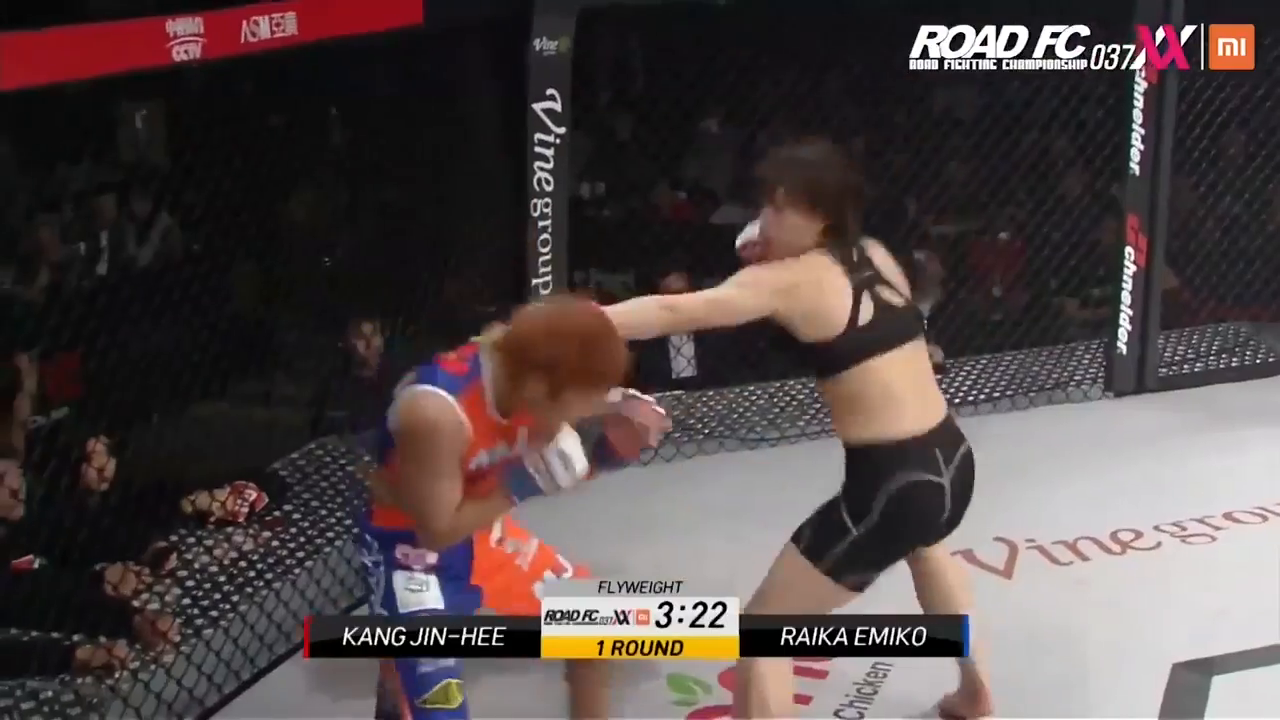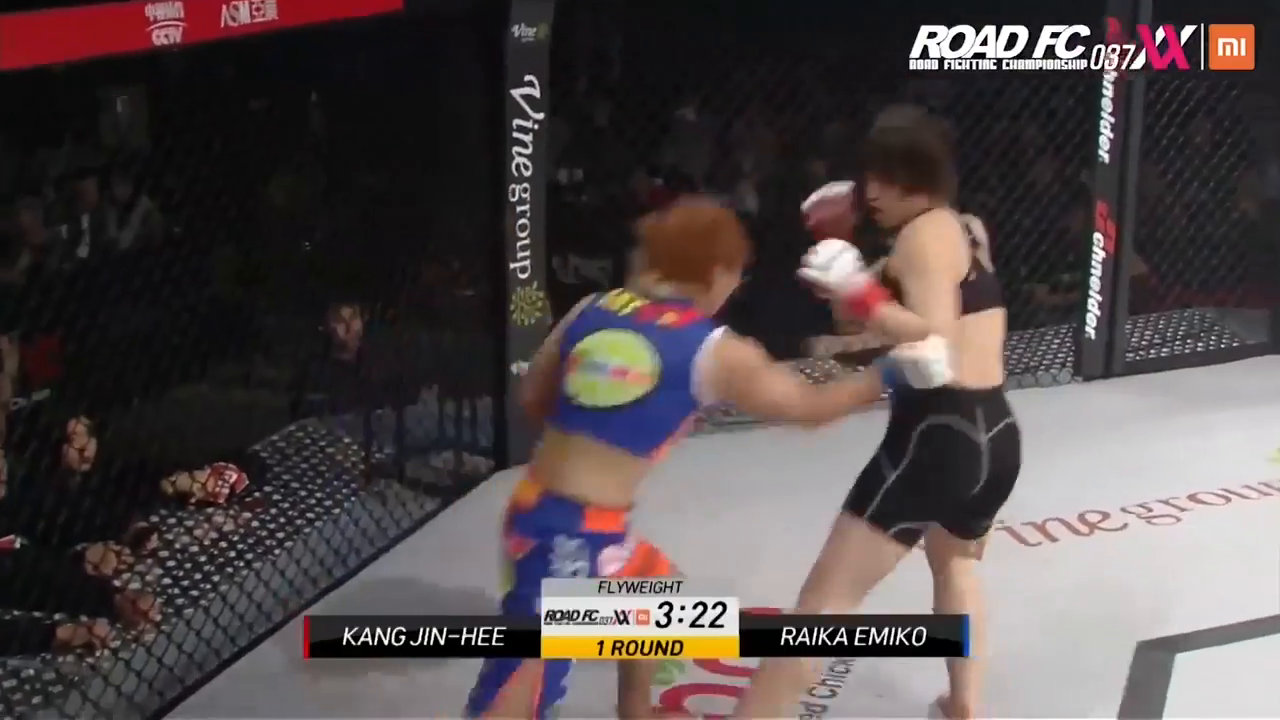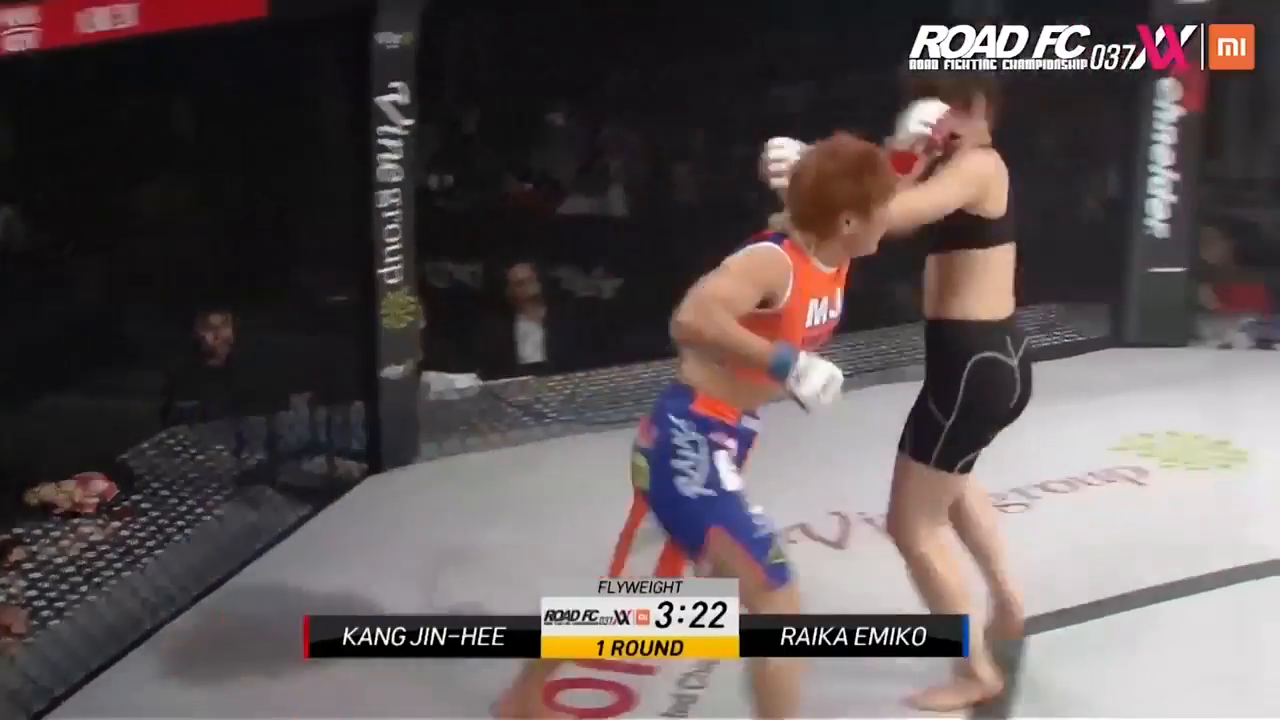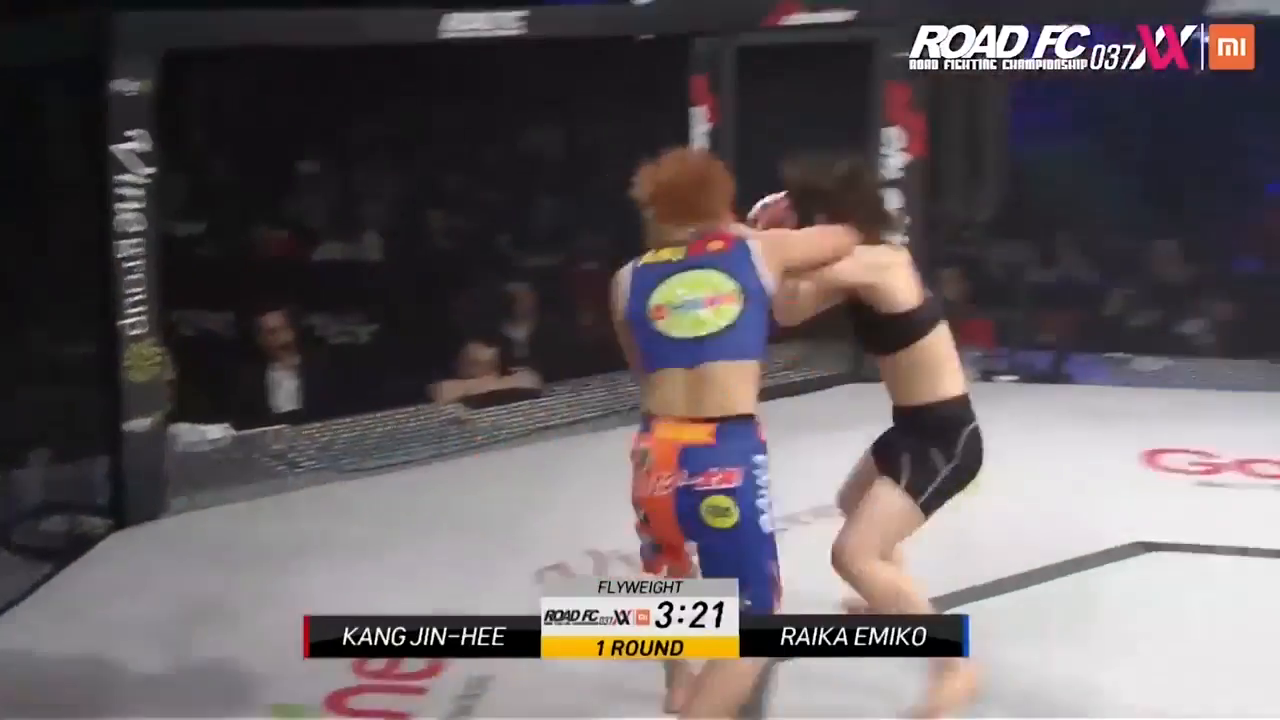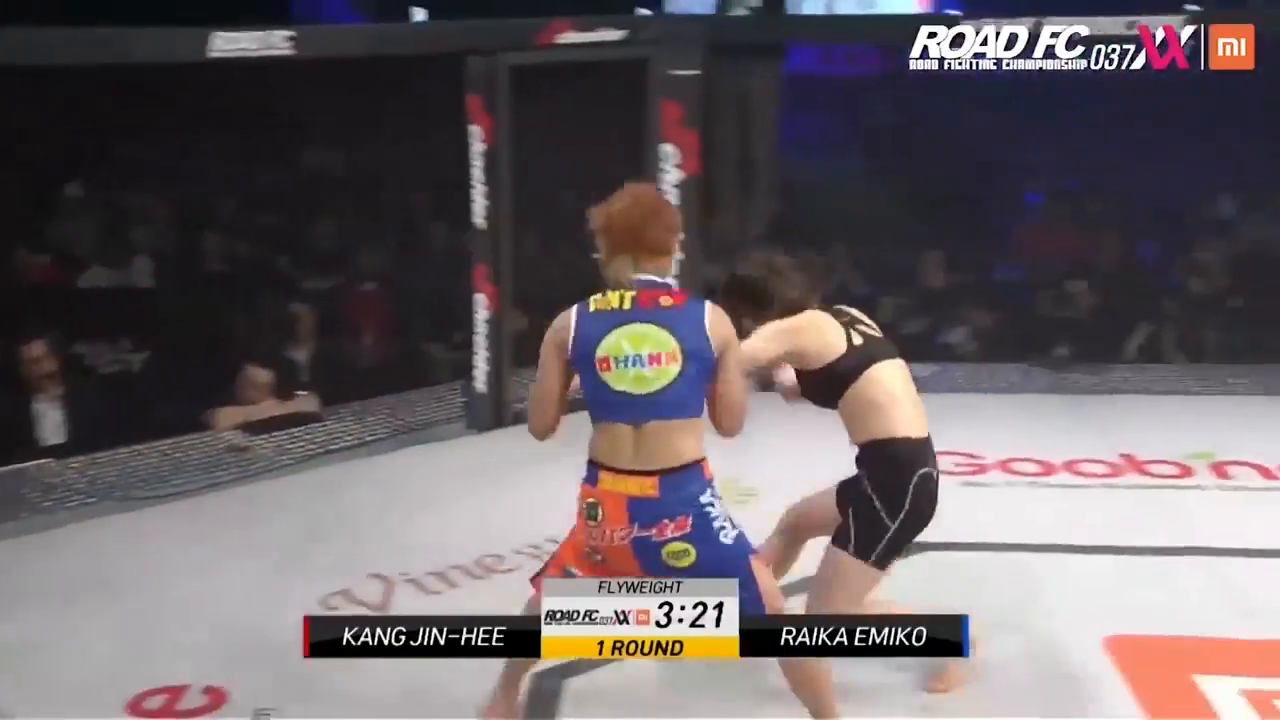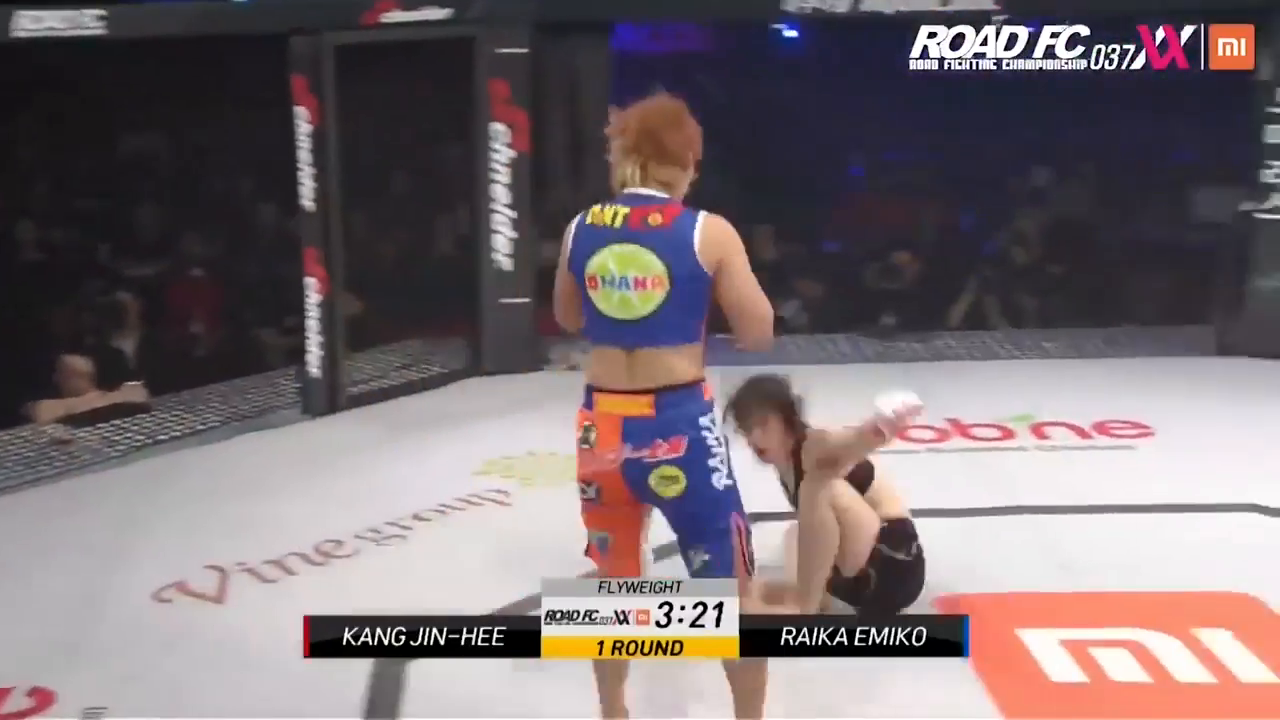
dt=0.3s
person 1, frame 1
left shoulder: (521, 362)
right shoulder: (439, 411)
left elbow: (568, 462)
right elbow: (437, 525)
left wrist: (610, 446)
right wrist: (522, 483)
left hip: (482, 533)
right hip: (406, 549)
person 1, frame 2
left shoulder: (590, 309)
right shoulder: (718, 352)
left elbow: (532, 398)
right elbow: (811, 408)
right wrist: (892, 372)
left hip: (536, 514)
right hip: (576, 539)
person 1, frame 3
left shoulder: (829, 262)
right shoulder: (770, 261)
right elbow: (691, 320)
right wrist: (783, 361)
left hip: (693, 440)
right hip: (687, 442)
right knee: (770, 597)
person 1, frame 4
left shoulder: (629, 280)
right shoulder: (758, 249)
right elbow: (842, 241)
left hip: (657, 457)
right hip: (728, 460)
left knee: (669, 571)
person 1, frame 5
left shoulder: (570, 323)
right shoulder: (708, 315)
left elbow: (540, 424)
right elbow: (731, 423)
left hip: (606, 506)
right hip: (691, 508)
right knee: (775, 613)
person 1, frame 6
left shoulder: (580, 230)
right shoulder: (709, 234)
right elbow: (758, 334)
left hip: (604, 430)
right hip: (679, 428)
left knee: (614, 583)
right knee: (733, 591)
person 2, frame 1
left shoulder: (789, 278)
right shoulder: (874, 255)
left elbow: (676, 310)
left hip: (891, 488)
right hip: (950, 464)
right knee: (924, 553)
person 2, frame 2
left shoulder: (928, 233)
right shoulder: (963, 229)
left elbow: (930, 336)
right elbow: (884, 294)
left wrist: (861, 295)
right wrist: (841, 259)
left hip: (933, 440)
right hip: (996, 440)
left knee: (822, 604)
right knee: (956, 558)
person 2, frame 3
left shoulder: (977, 167)
right shoulder: (959, 164)
left elbow: (891, 217)
right wrist: (909, 156)
left hip: (971, 364)
right hip: (1000, 357)
left knee: (910, 528)
right knee: (946, 479)
left ankle: (977, 671)
right ankle: (1006, 602)
person 2, frame 4
left shoulder: (876, 263)
right shoulder: (863, 257)
left elbow: (789, 312)
left hip: (945, 439)
right hip: (918, 426)
left knee: (853, 555)
right knee: (855, 503)
left ankle: (952, 666)
right ankle: (888, 603)
person 2, frame 5
left shoulder: (797, 329)
right shoulder: (844, 317)
right wrist: (799, 386)
left hip: (899, 478)
right hip: (899, 470)
left knee: (829, 610)
right knee: (795, 523)
person 2, frame 6
left shoulder: (816, 447)
left elbow: (859, 438)
left wrist: (882, 423)
left hip: (896, 560)
left knee: (821, 487)
left ankle: (804, 607)
